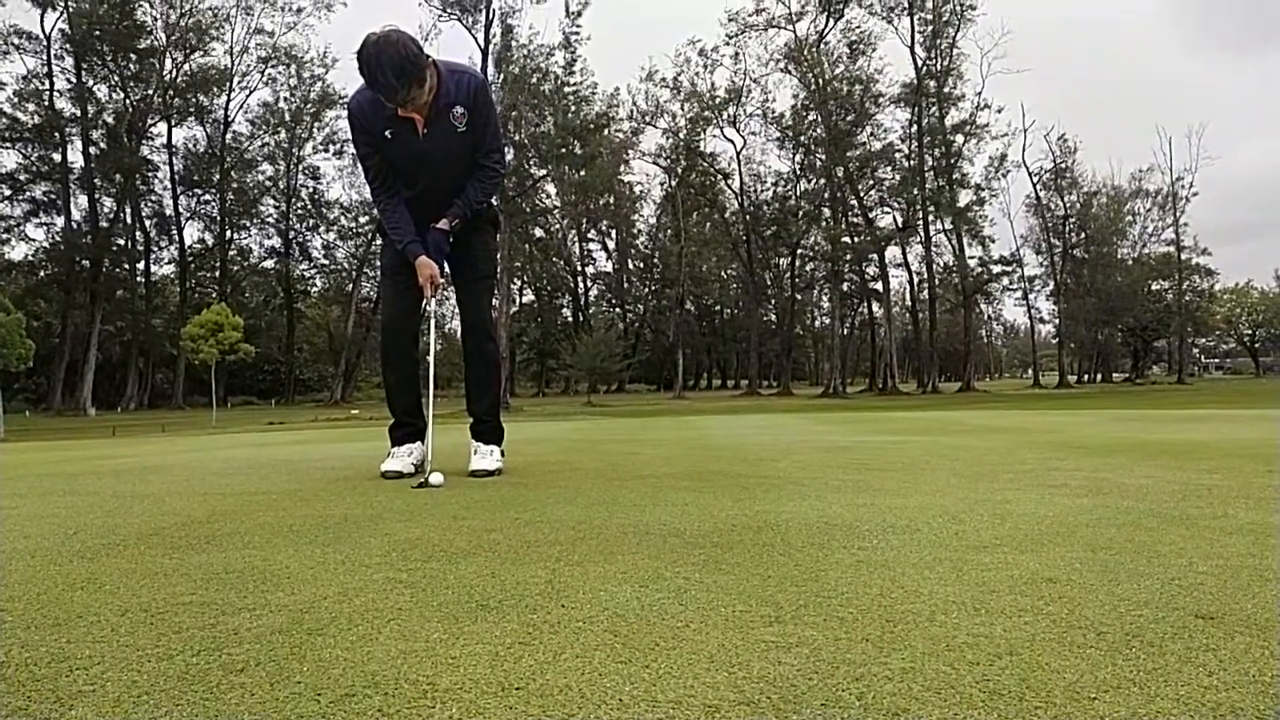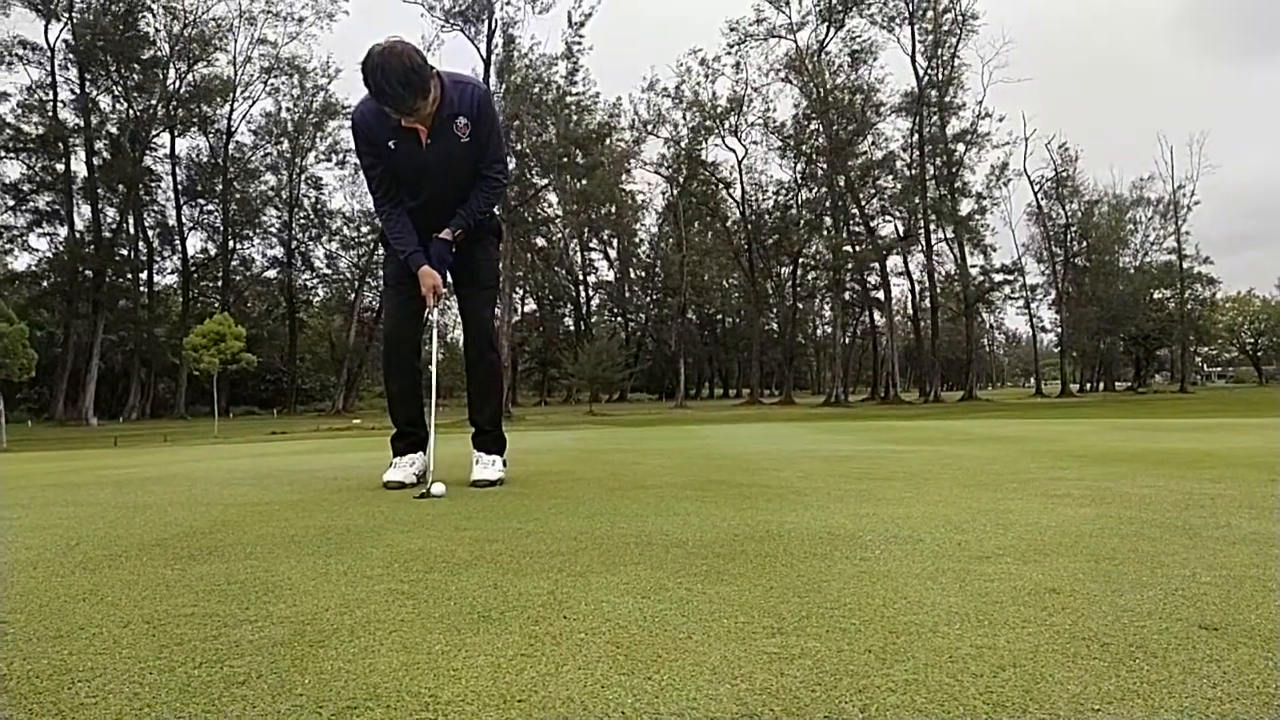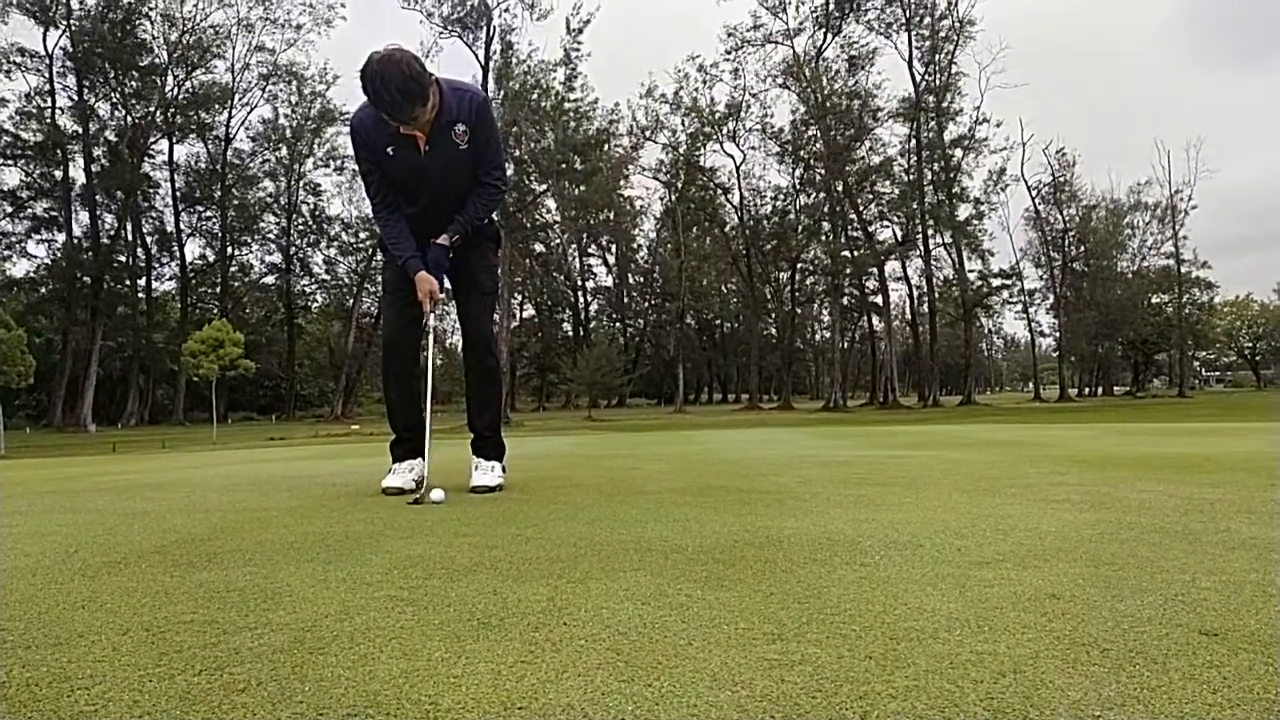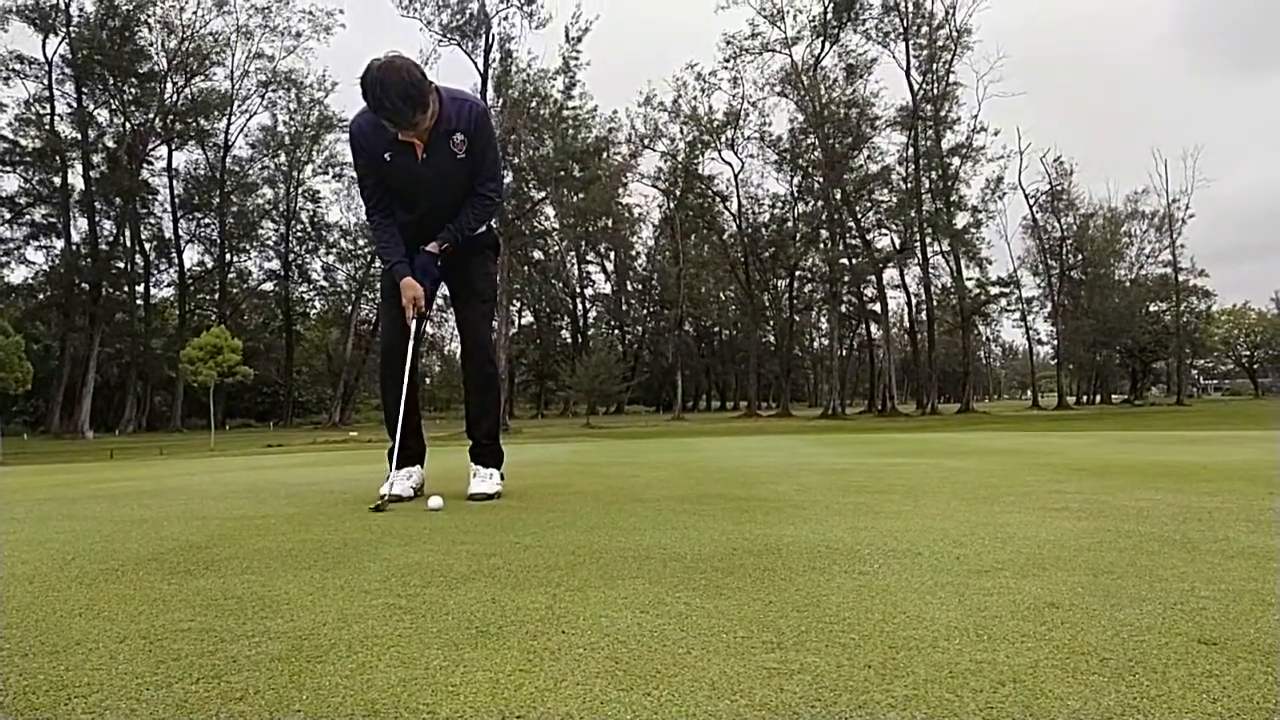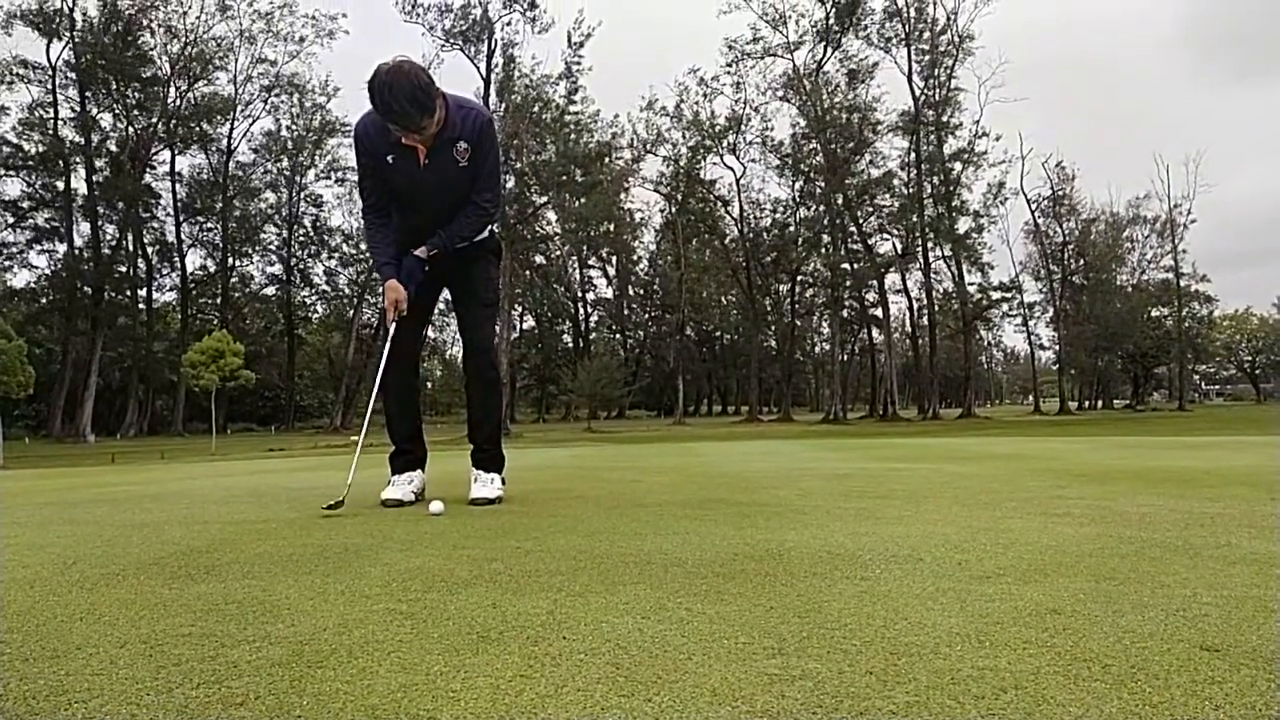
dt=0.3s
person 1, frame 1
left shoulder: (469, 86)
right shoulder: (363, 108)
left elbow: (492, 165)
right elbow: (383, 191)
left wrist: (449, 222)
right wrist: (415, 253)
left hip: (468, 218)
right hip: (404, 225)
left knee: (478, 321)
right knee: (395, 325)
left ankle: (487, 438)
right ankle: (407, 439)
person 1, frame 2
left shoulder: (473, 97)
right shoulder: (366, 119)
left elbow: (495, 176)
right elbow: (386, 202)
left wrist: (452, 233)
right wrist: (418, 263)
left hip: (471, 229)
right hip: (407, 236)
left knee: (480, 331)
right knee: (398, 335)
left ankle: (489, 449)
right ankle: (409, 449)
person 1, frame 3
left shoulder: (471, 104)
right shoulder: (365, 125)
left elbow: (493, 183)
right elbow: (384, 207)
left wrist: (449, 238)
right wrist: (415, 268)
left hip: (469, 234)
right hip: (405, 242)
left knee: (479, 337)
right knee: (396, 341)
left ankle: (488, 454)
right ankle: (408, 455)
person 1, frame 4
left shoulder: (471, 113)
right shoulder: (364, 131)
left elbow: (489, 195)
right elbow: (378, 212)
left wrist: (440, 246)
right wrist: (402, 274)
left hip: (467, 243)
right hip: (405, 250)
left knee: (478, 345)
right knee: (394, 349)
left ankle: (487, 462)
right ankle: (407, 463)
person 1, frame 5
left shoulder: (475, 122)
right shoulder: (369, 133)
left elbow: (485, 205)
right elbow: (375, 213)
left wrist: (430, 251)
right wrist: (389, 275)
left hip: (469, 250)
right hip: (405, 253)
left knee: (480, 350)
right knee: (396, 352)
left ankle: (487, 467)
right ankle: (408, 467)
